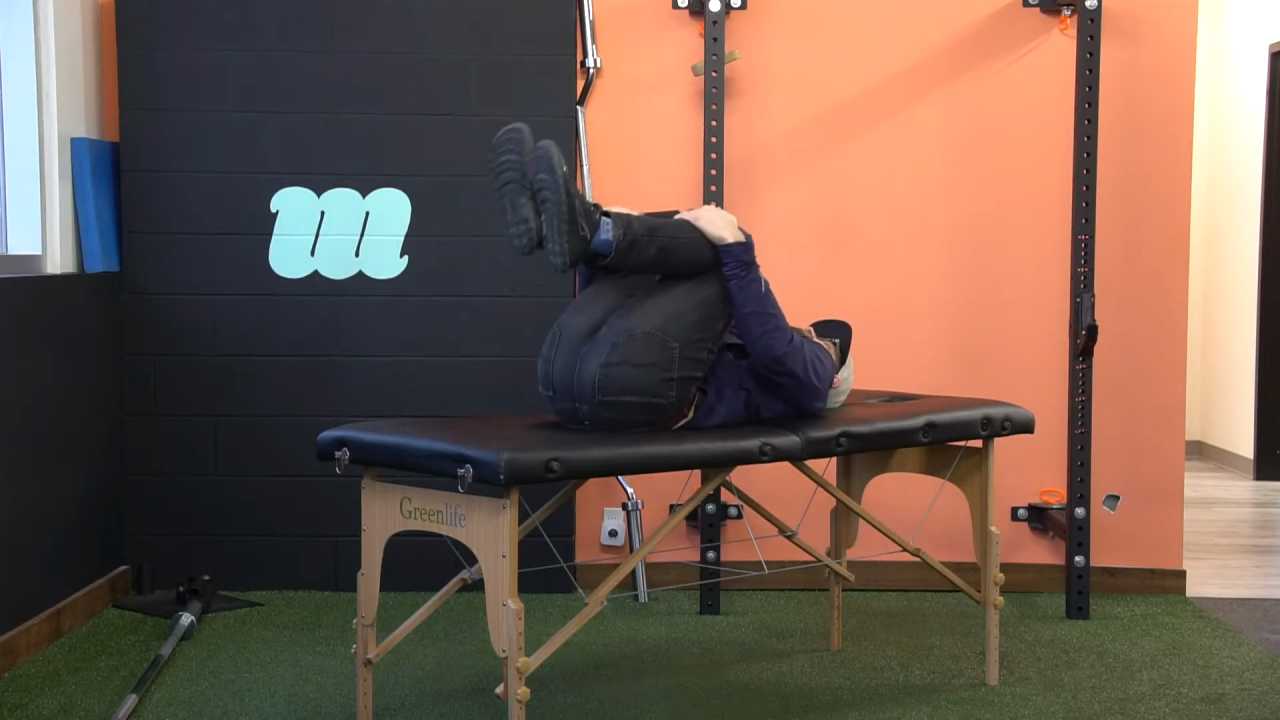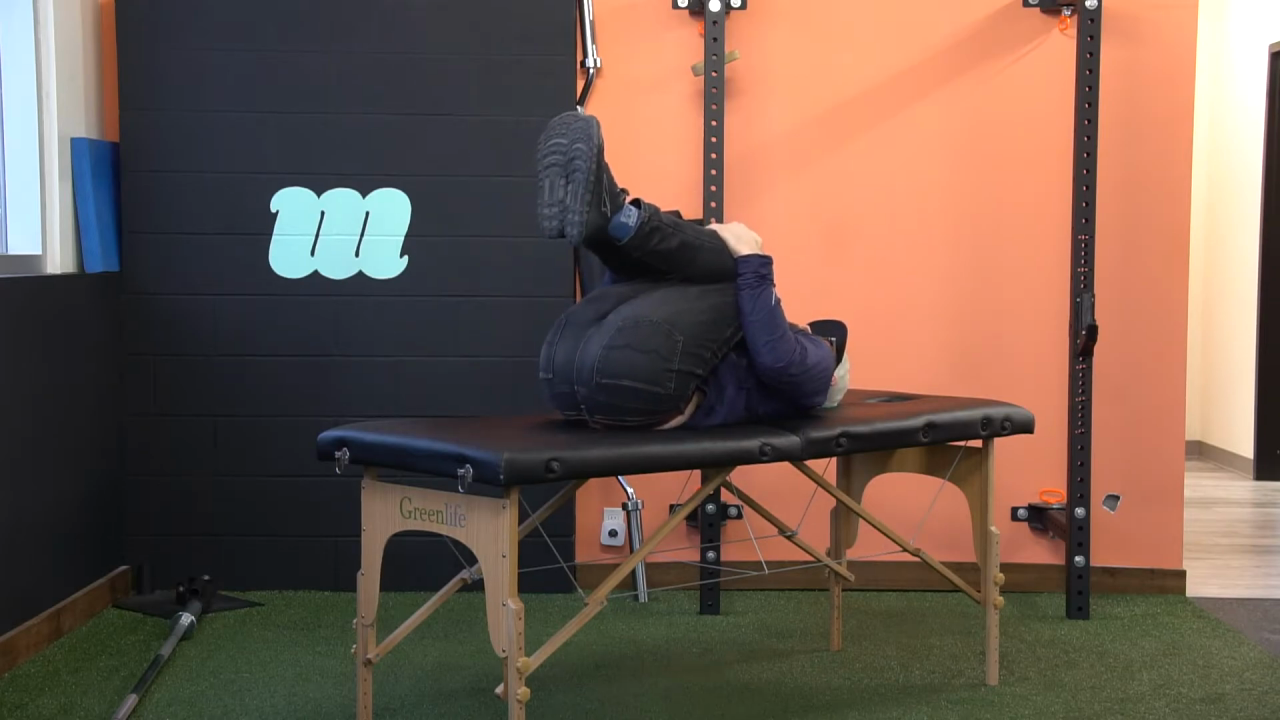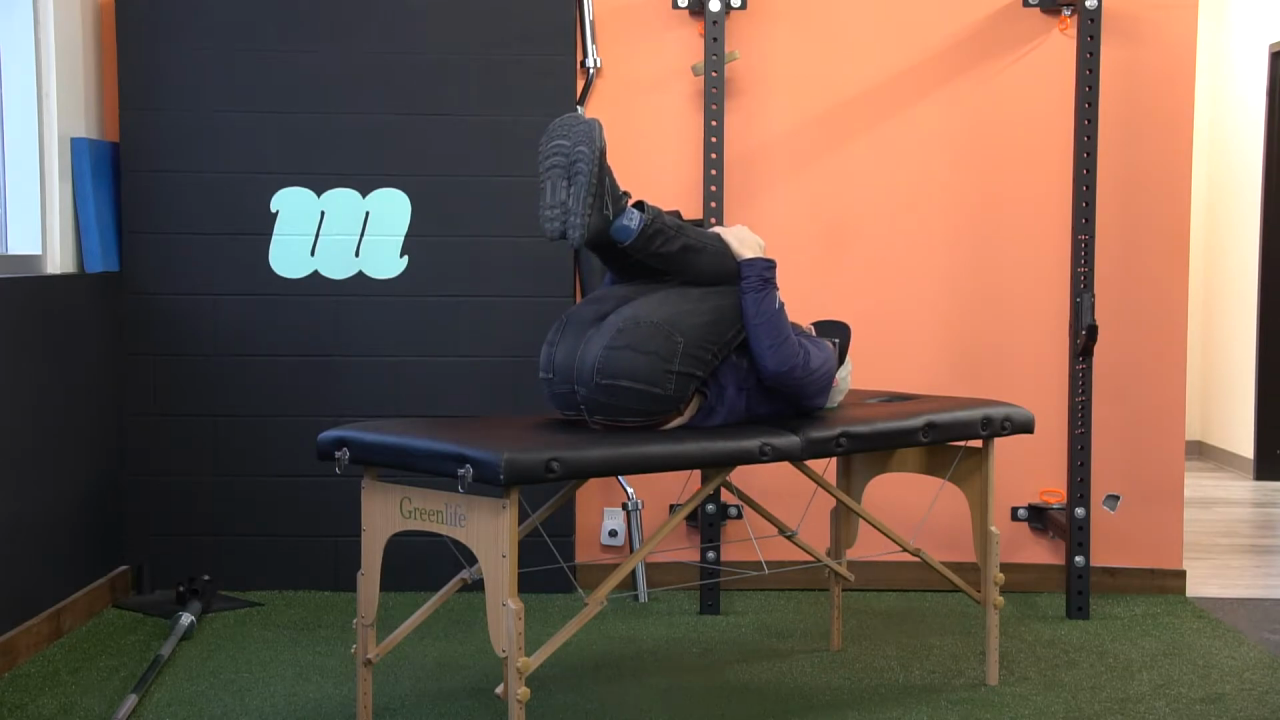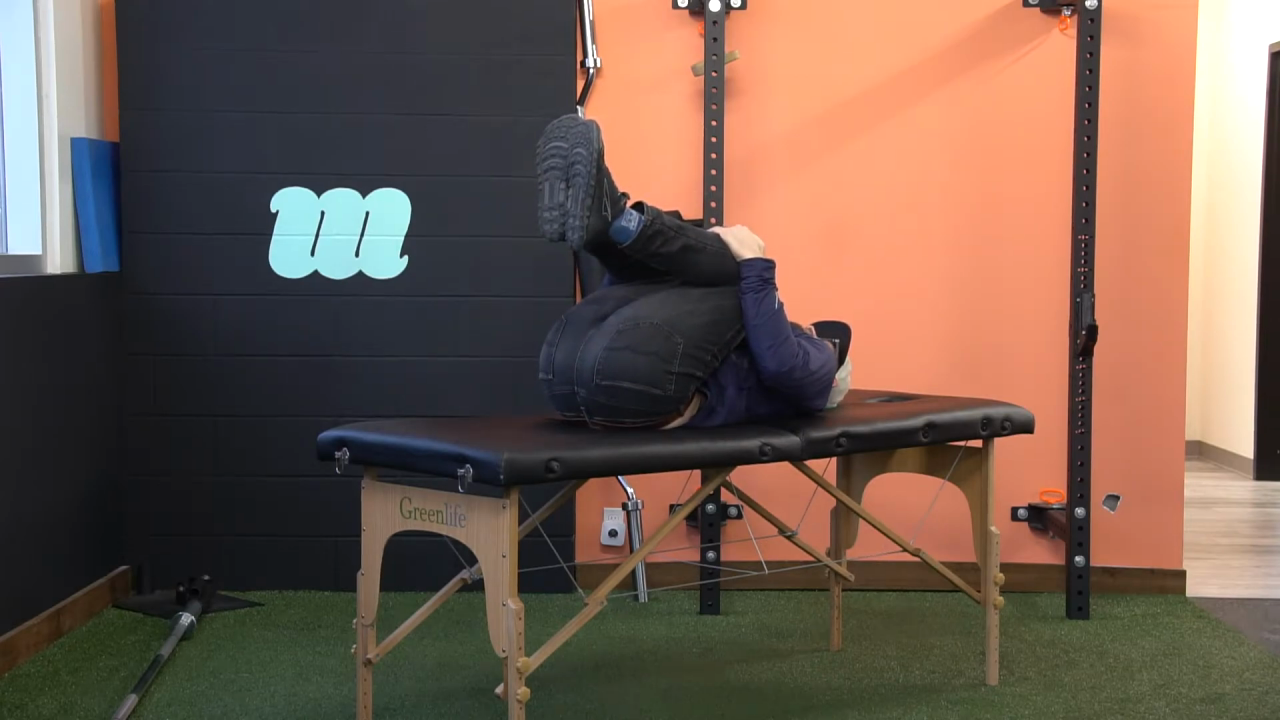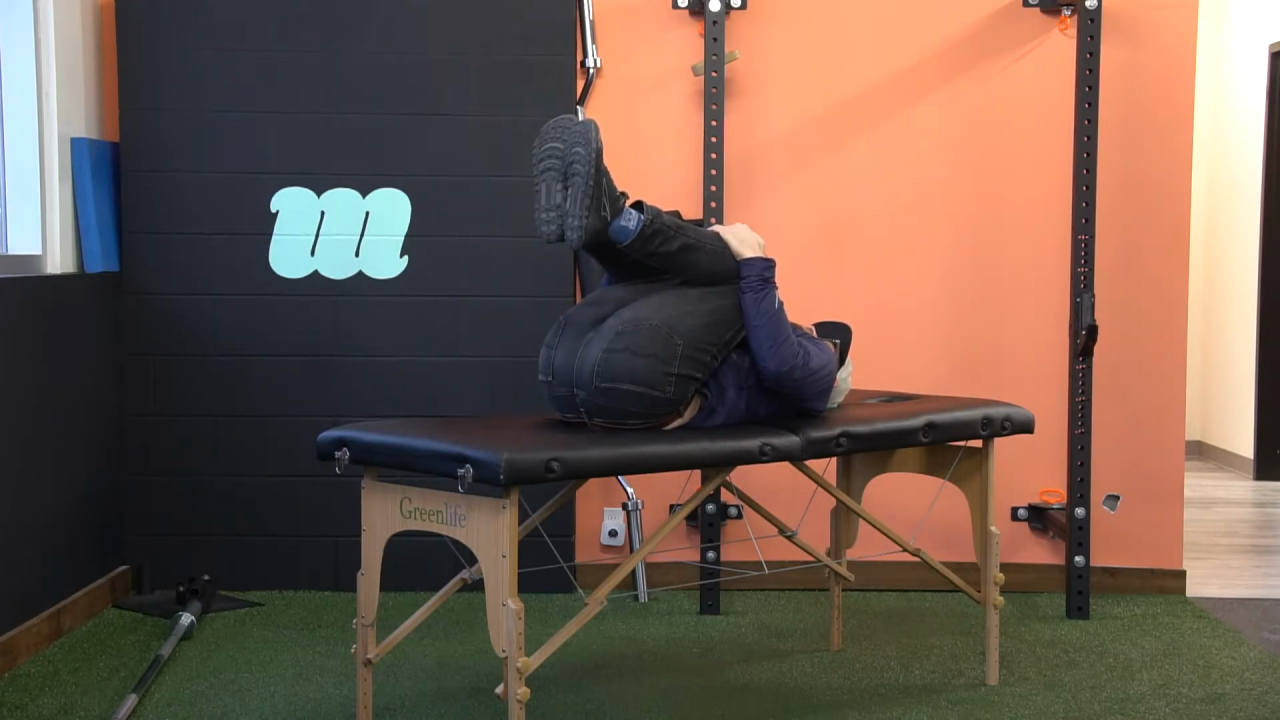
dt=1s
person 1, frame 1
left shoulder: (806, 380)
right shoulder: (730, 338)
left elbow: (772, 343)
left wrist: (733, 244)
left hip: (639, 386)
left knee: (728, 250)
left ankle: (589, 230)
right ankle: (554, 224)
person 1, frame 2
left shoulder: (813, 364)
right shoulder: (733, 347)
left elbow: (776, 359)
left wrist: (751, 262)
left knee: (739, 267)
left ankle: (611, 213)
right ankle: (602, 213)
person 1, frame 3
left shoulder: (816, 363)
right shoulder: (737, 349)
left elbow: (779, 363)
left wrist: (755, 265)
left knee: (741, 270)
left ankle: (615, 217)
right ankle: (605, 215)
person 1, frame 4
left shoulder: (816, 364)
right shoulder: (734, 347)
left elbow: (779, 364)
left wrist: (754, 265)
left knee: (741, 270)
left ankle: (612, 216)
right ankle: (598, 215)
person 1, frame 5
left shoulder: (817, 364)
right shoulder: (736, 343)
left elbow: (780, 364)
left wrist: (755, 263)
left knee: (739, 269)
left ankle: (611, 216)
